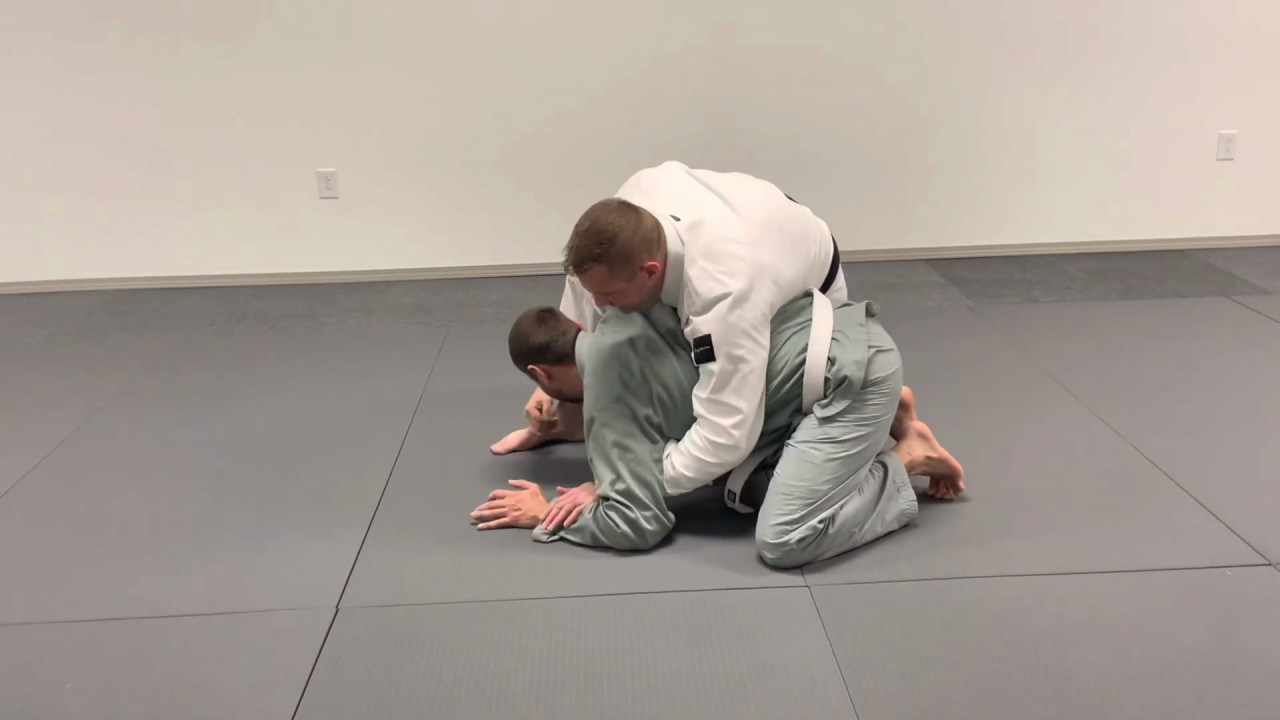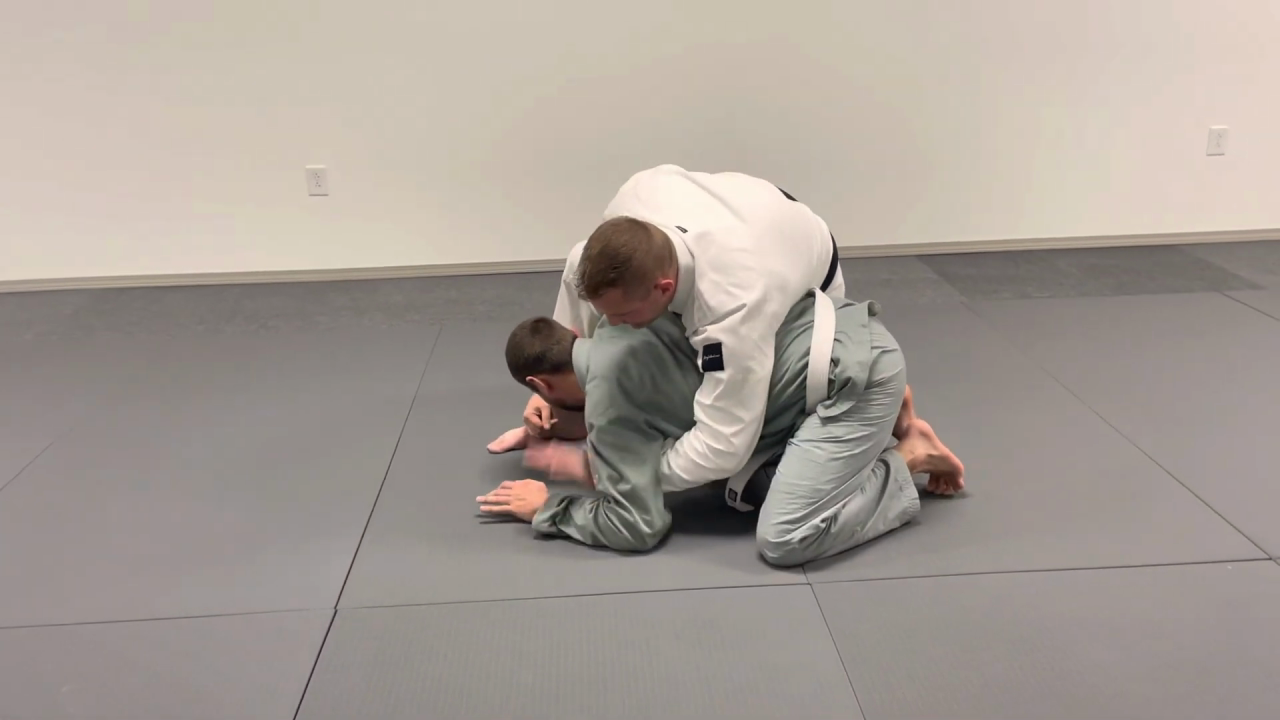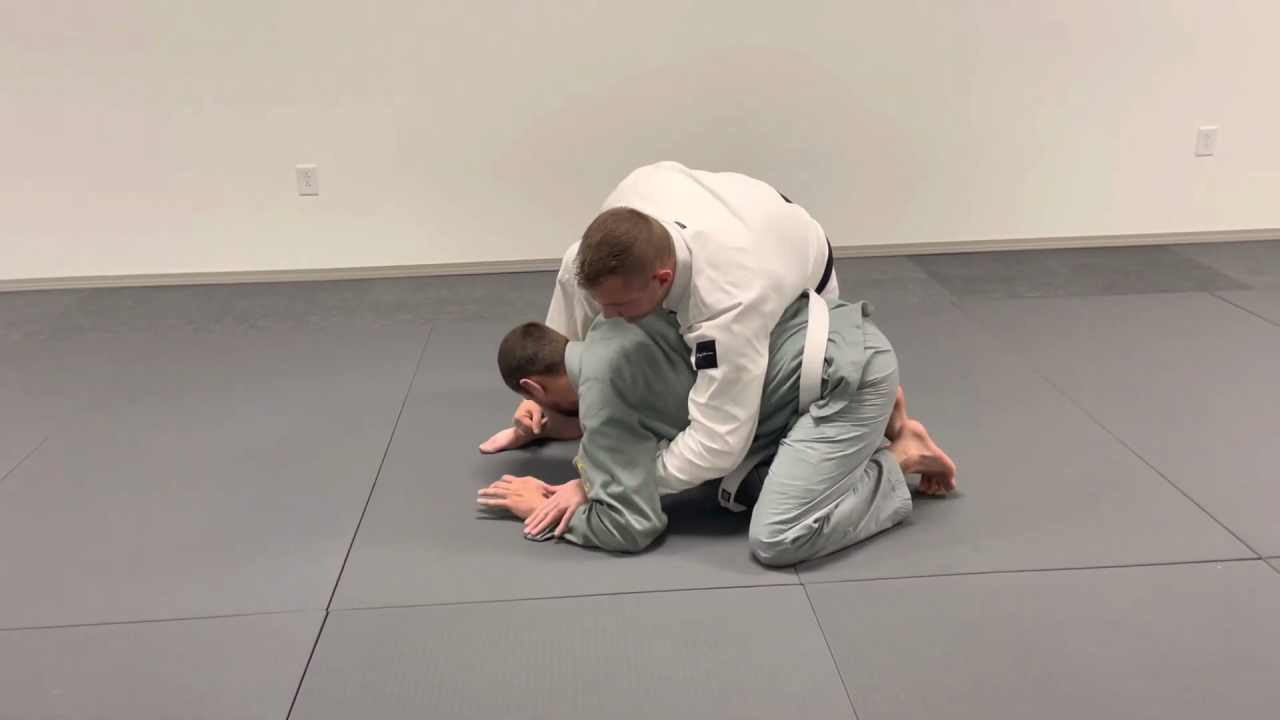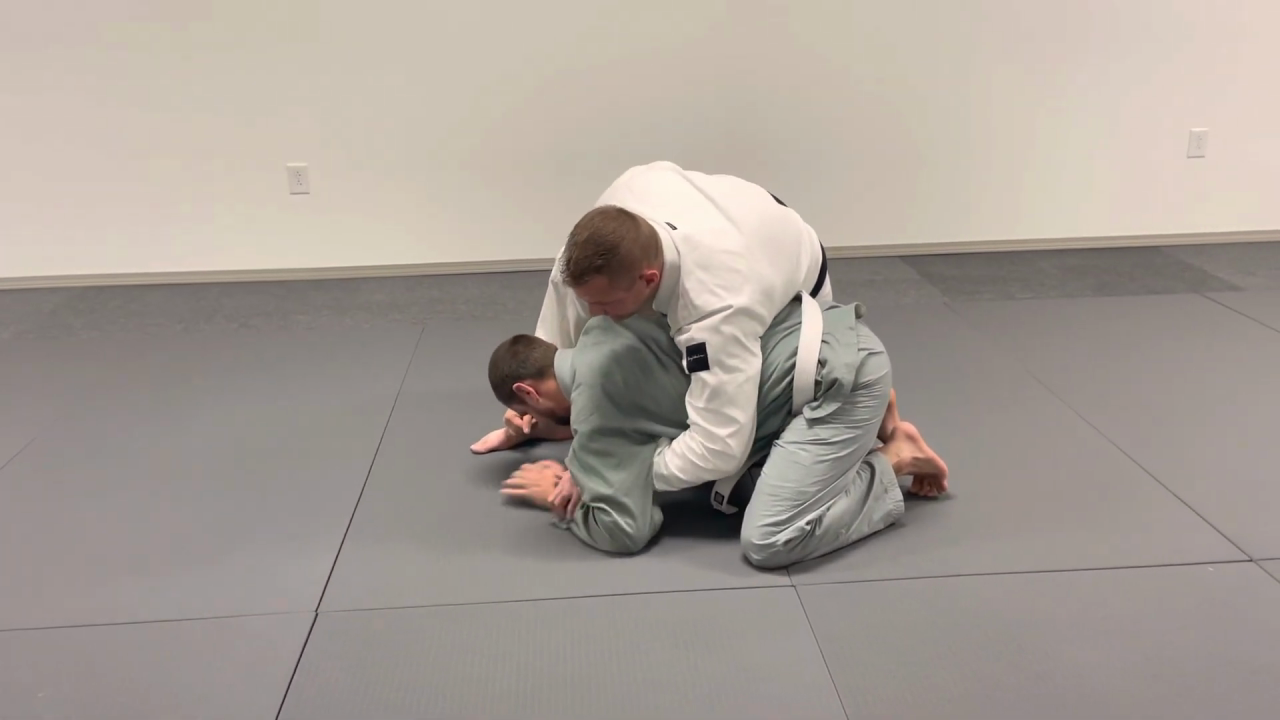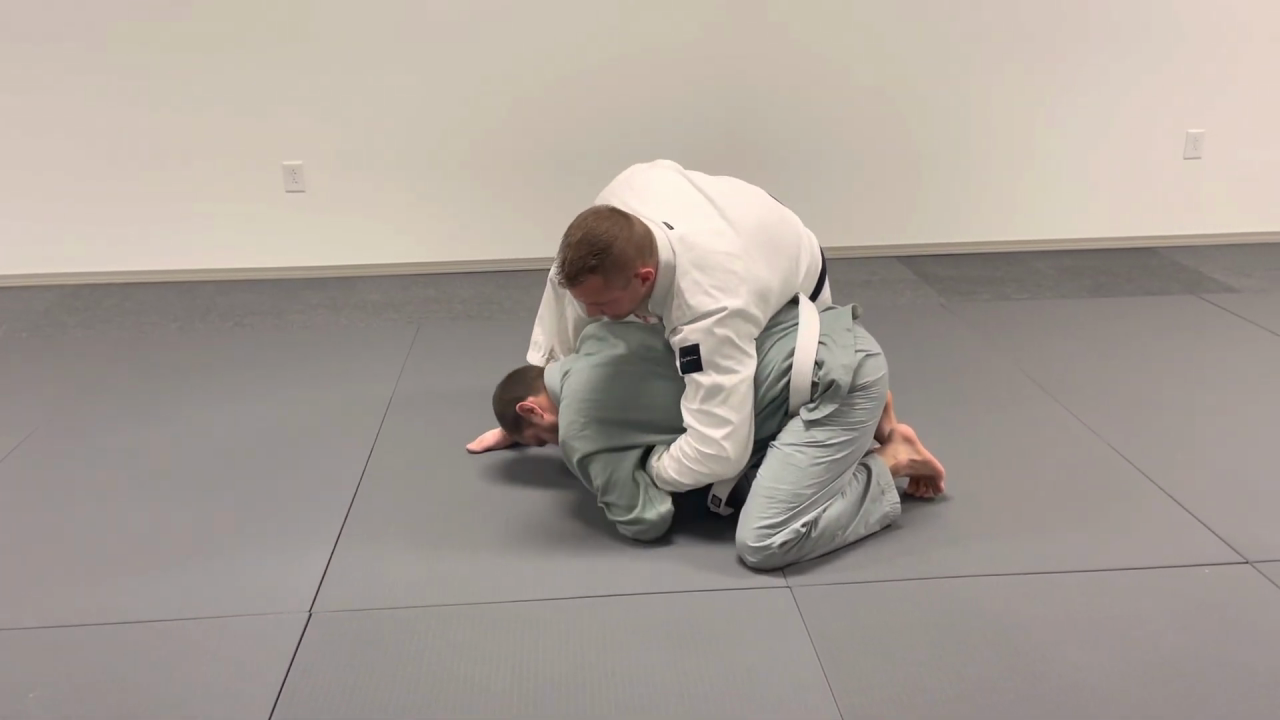
dt=0.4s
person 1, frame 1
left shoulder: (609, 399)
right shoulder: (619, 327)
left elbow: (638, 523)
left wrist: (546, 515)
left hip: (851, 371)
right hip: (843, 338)
left knee: (783, 543)
right knee: (747, 489)
left ankle: (904, 460)
right ankle: (882, 416)
person 1, frame 2
left shoulder: (609, 399)
right shoulder: (620, 329)
left elbow: (637, 525)
left wrist: (546, 508)
right wrist: (594, 463)
left hip: (854, 369)
right hip: (845, 335)
left knee: (784, 542)
right knee: (747, 487)
left ankle: (905, 458)
right ankle: (883, 417)
person 1, frame 3
left shoulder: (601, 396)
right shoulder: (611, 332)
left elbow: (630, 526)
left wrist: (542, 509)
right wrist: (589, 483)
left hip: (847, 371)
right hip: (838, 339)
left knee: (775, 542)
right knee: (744, 485)
left ankle: (898, 459)
right ankle: (875, 420)
person 1, frame 4
left shoulder: (592, 403)
right shoulder: (601, 335)
left elbow: (623, 530)
left wrist: (556, 499)
right wrist: (586, 473)
left hip: (839, 373)
right hip: (830, 339)
left knee: (768, 544)
left ankle: (891, 460)
right ankle: (869, 422)
person 1, frame 5
left shoulder: (580, 426)
right shoulder: (597, 339)
left elbow: (644, 519)
left hip: (835, 375)
right hip: (830, 339)
left knee: (762, 546)
left ankle: (887, 463)
right ankle: (867, 421)
person 2, frame 1
left shoulder: (721, 297)
right shoulder: (639, 196)
left elbow: (724, 438)
right elbow: (589, 275)
left hip: (801, 296)
right knee: (589, 279)
right ankle: (569, 417)
person 2, frame 2
left shoulder: (734, 309)
right shoulder: (638, 198)
left elbow: (722, 446)
right elbow: (592, 274)
left hip: (802, 287)
right knee: (584, 267)
right ankle: (562, 417)
person 2, frame 3
left shoulder: (730, 307)
right shoulder: (635, 196)
left elbow: (717, 445)
right elbow: (584, 276)
left hip: (799, 284)
right knee: (580, 267)
right ankle: (553, 416)
person 2, frame 4
left shoulder: (718, 311)
right shoulder: (628, 195)
left elbow: (719, 447)
right elbow: (585, 276)
left hip: (790, 291)
right knee: (578, 273)
person 2, frame 5
left shoulder: (710, 313)
right shoulder: (626, 194)
left elbow: (720, 450)
left wrist: (642, 469)
left hip: (788, 296)
right knee: (576, 276)
